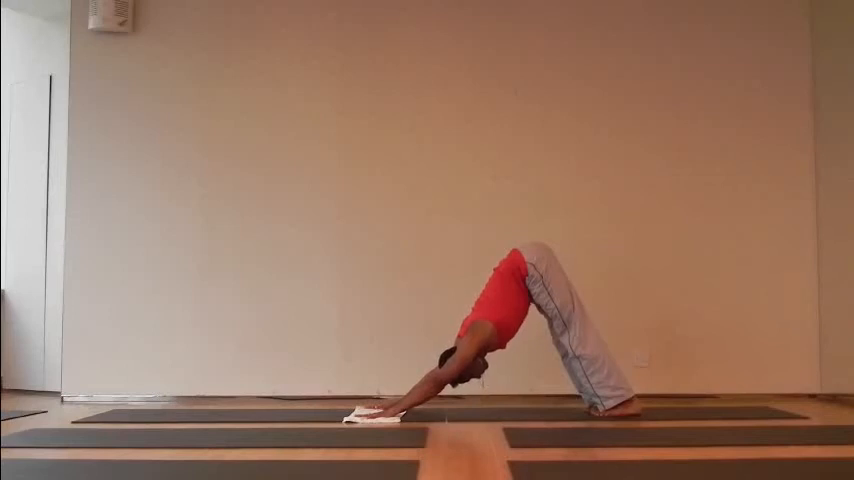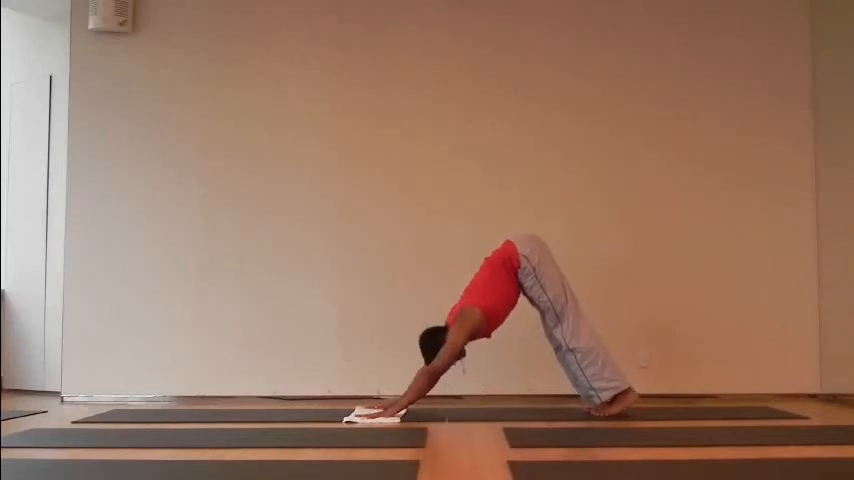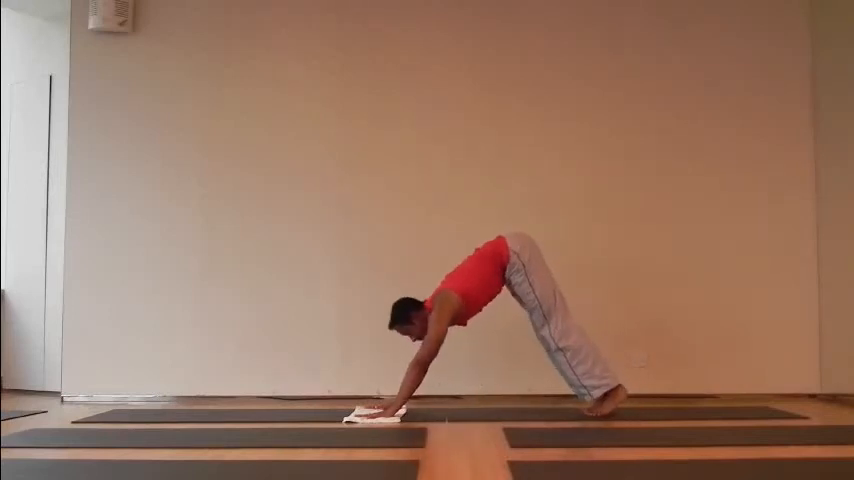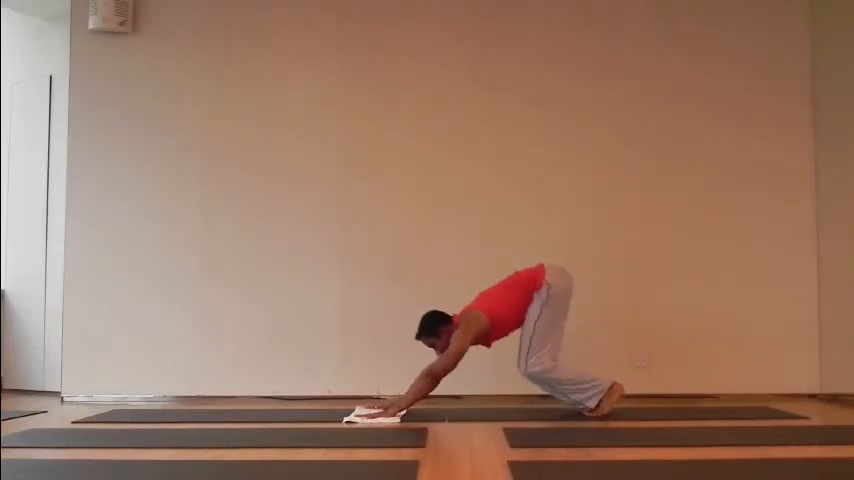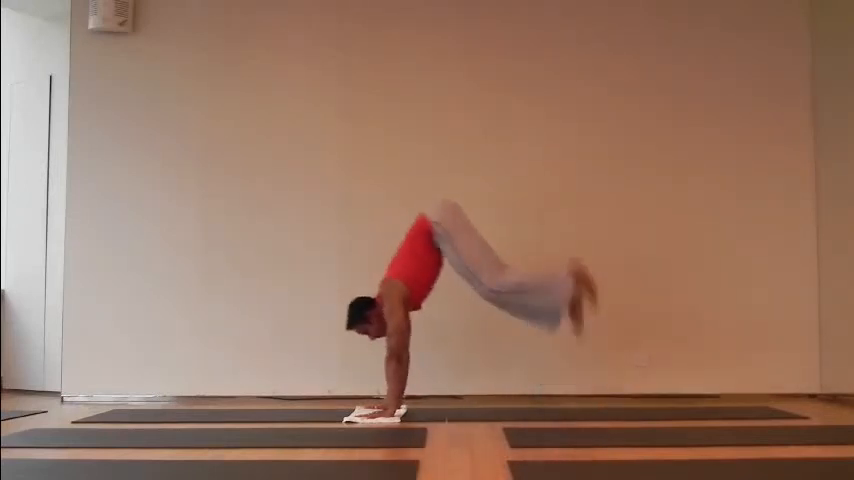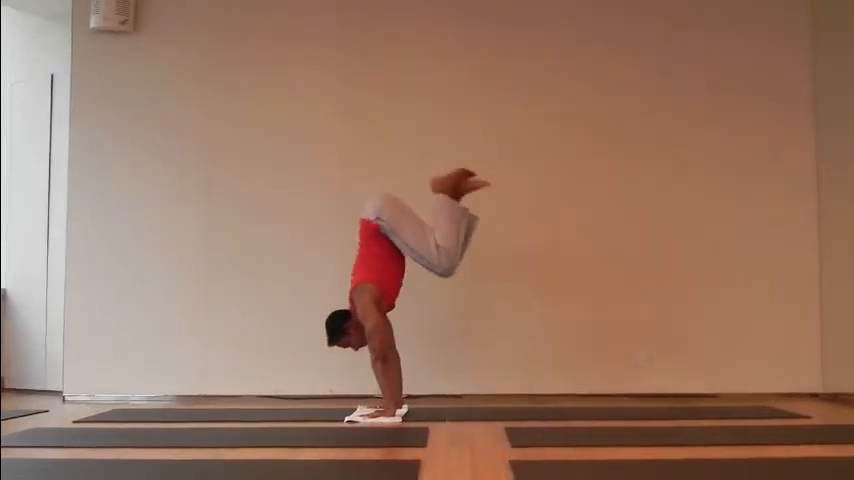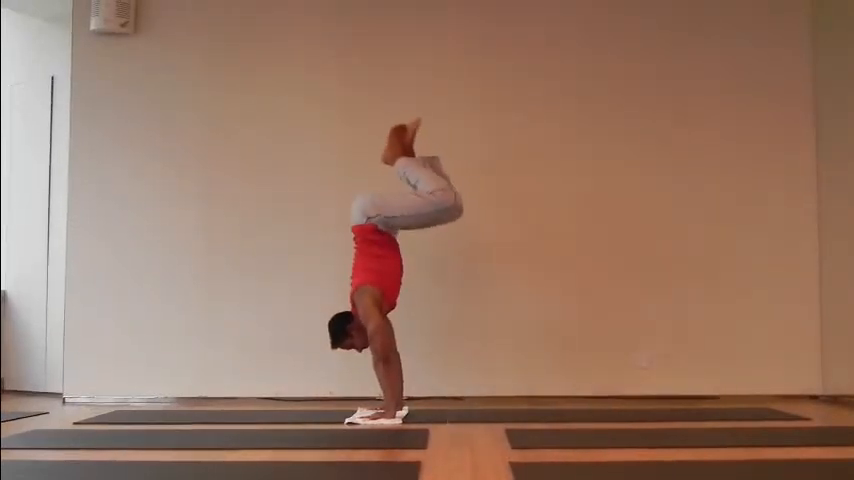
dt=0.7s
person 1, frame 1
left shoulder: (473, 343)
right shoulder: (470, 341)
left elbow: (437, 380)
right elbow: (437, 377)
left wrist: (397, 408)
right wrist: (400, 402)
left hip: (531, 265)
right hip: (528, 266)
left knee: (575, 335)
right knee: (568, 337)
left ankle: (620, 399)
right ankle: (606, 399)
person 1, frame 2
left shoulder: (461, 328)
right shoulder: (458, 327)
left elbow: (432, 372)
right elbow: (431, 370)
left wrist: (397, 406)
right wrist: (400, 400)
left hip: (524, 257)
right hip: (519, 260)
left knee: (569, 329)
right knee: (560, 331)
left ankle: (618, 391)
right ankle: (607, 393)
person 1, frame 3
left shoulder: (440, 312)
right shoulder: (436, 311)
left elbow: (420, 363)
right elbow: (421, 363)
left wrist: (396, 405)
right wrist: (397, 400)
left hip: (513, 254)
right hip: (509, 257)
left knee: (556, 328)
right knee: (549, 329)
left ankle: (608, 389)
right ankle: (600, 389)
person 1, frame 4
left shoulder: (467, 329)
right shoulder: (464, 325)
left elbow: (433, 374)
right elbow: (433, 373)
left wrist: (397, 406)
right wrist: (401, 401)
left hip: (550, 283)
right hip: (544, 284)
left knee: (533, 365)
right knee: (533, 365)
left ankle: (604, 390)
right ankle: (600, 393)
person 1, frame 5
left shoulder: (390, 302)
right shoulder: (396, 303)
left elbow: (395, 356)
right elbow: (400, 356)
left wrist: (391, 405)
right wrist: (394, 400)
right hip: (440, 227)
left knee: (494, 285)
right knee: (497, 286)
left ankle: (569, 282)
right ankle: (567, 292)
person 1, frame 6
left shoulder: (364, 306)
left elbow: (382, 357)
right elbow: (387, 355)
left wrist: (391, 406)
right wrist: (394, 402)
right hip: (383, 220)
left ankle: (446, 192)
right ankle: (448, 194)
person 1, frame 7
left shoulder: (367, 309)
left elbow: (383, 359)
left wrist: (392, 409)
right wrist: (394, 404)
right hip: (373, 221)
left ankle: (399, 156)
